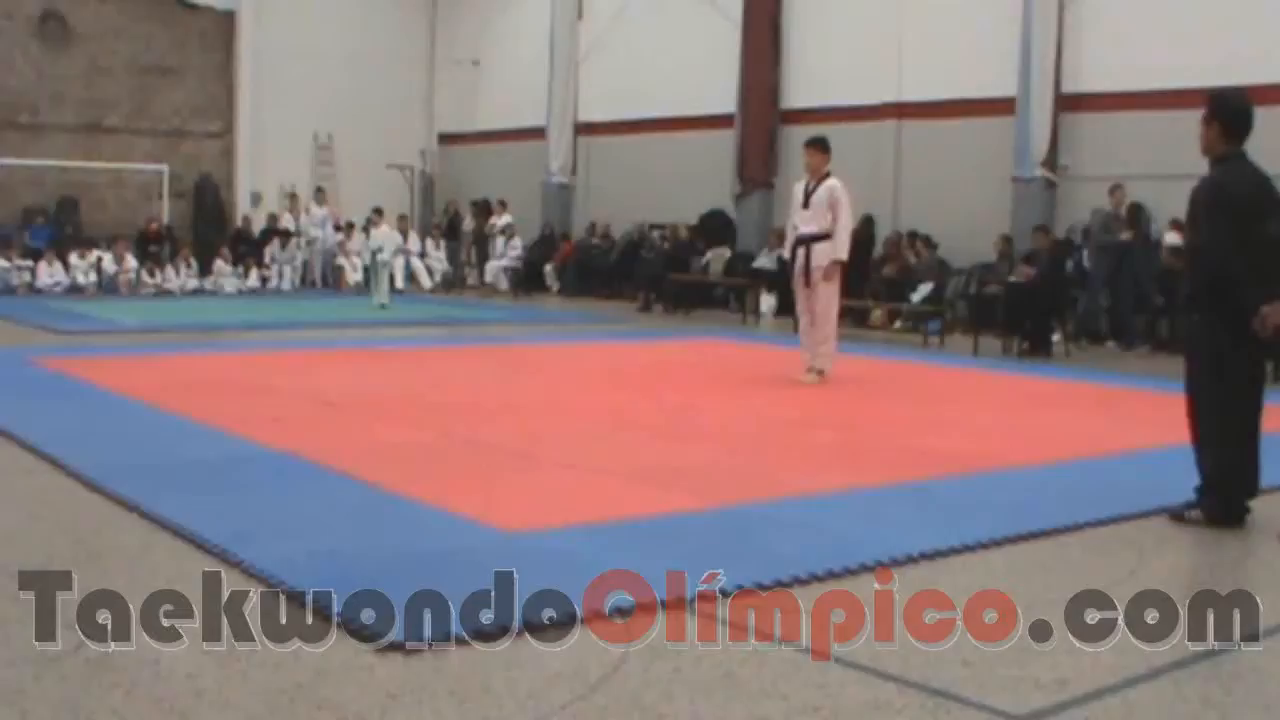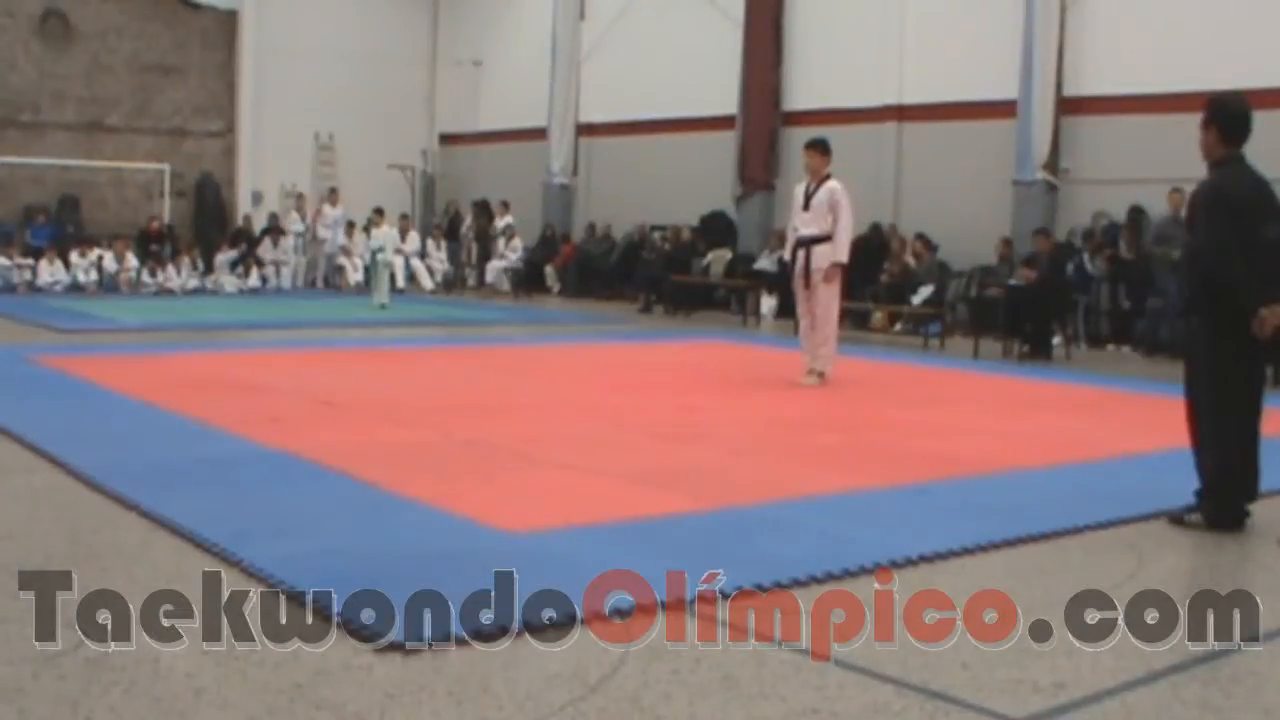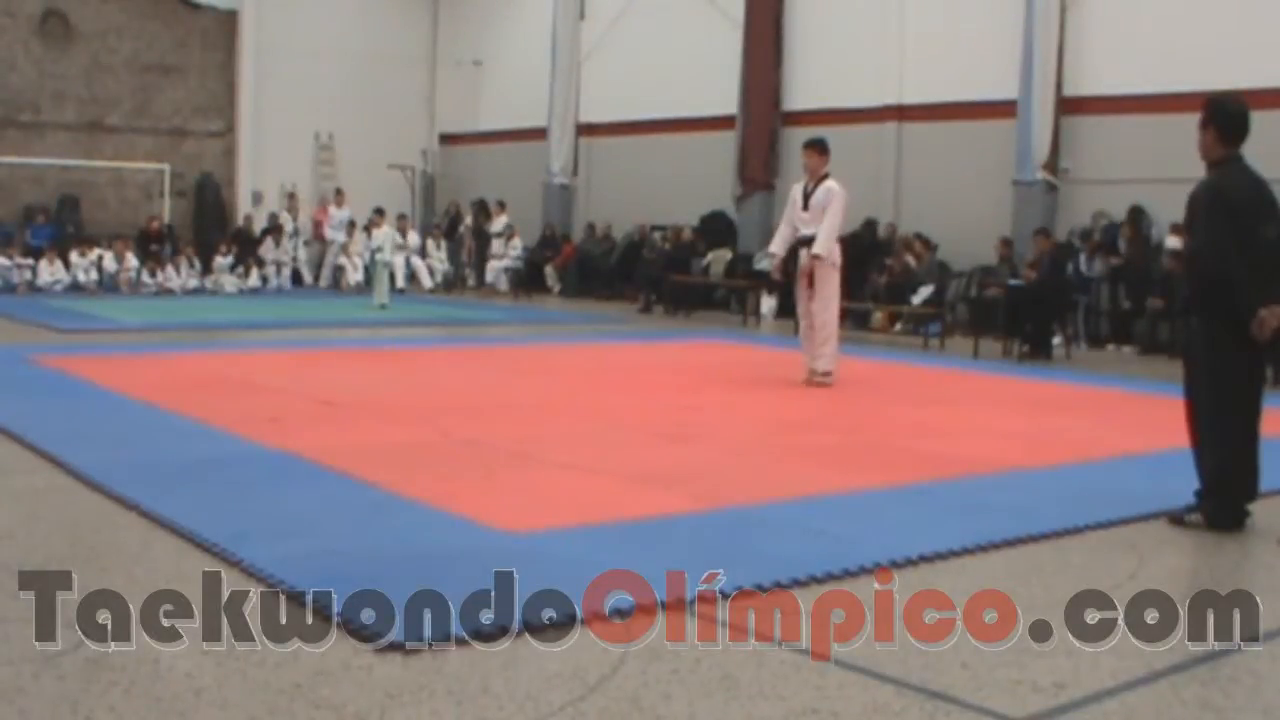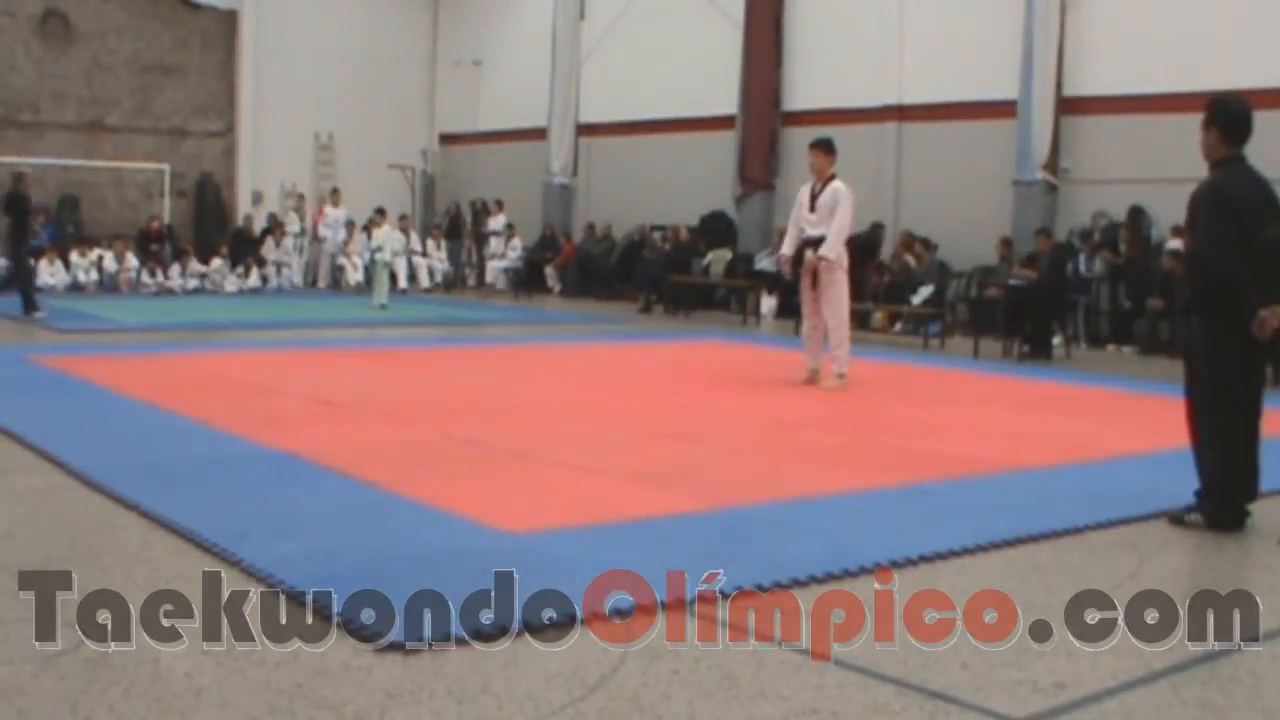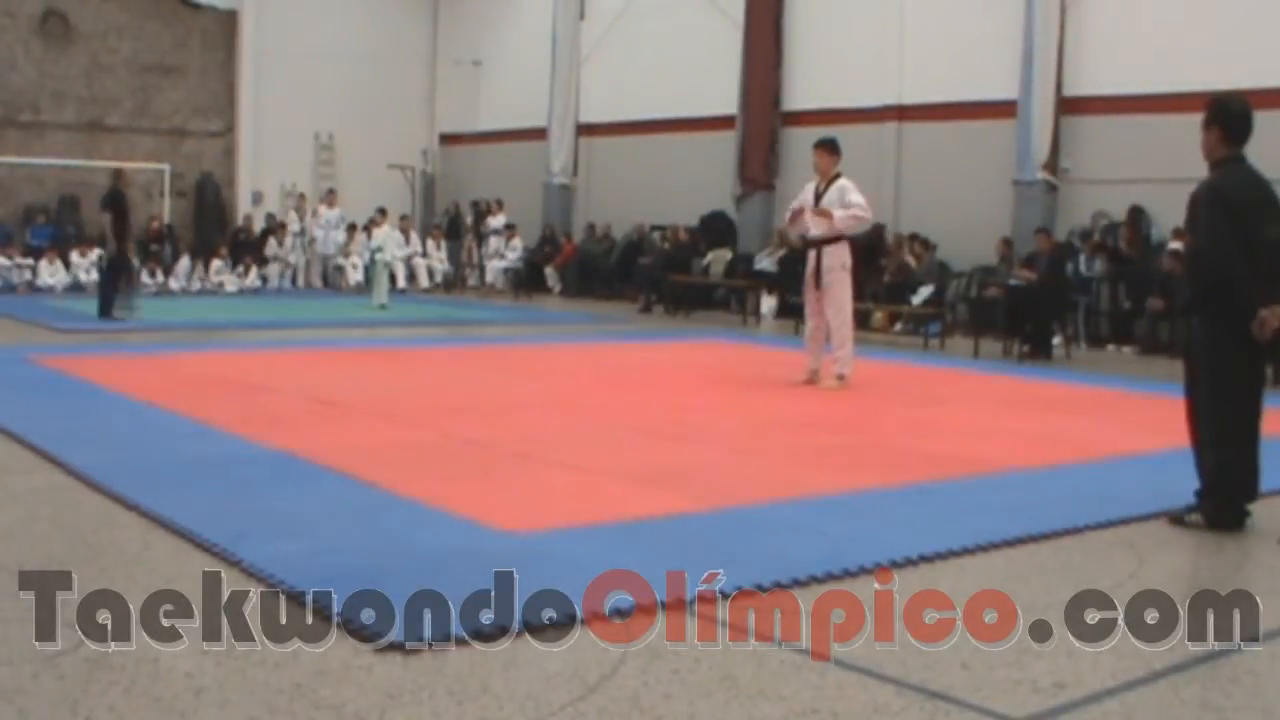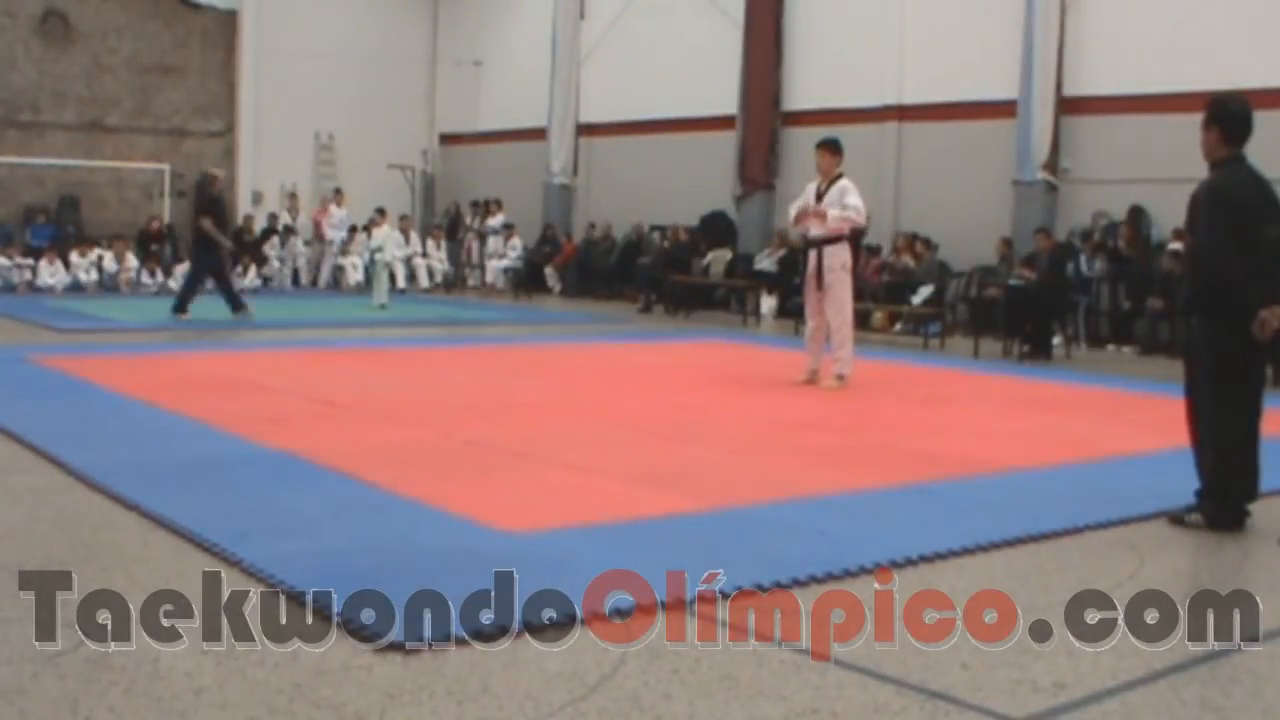
dt=0.7s
person 1, frame 1
left shoulder: (1213, 188)
left elbow: (1211, 258)
left hip: (1218, 313)
left knee: (1214, 407)
right knee: (1241, 403)
left ankle: (1221, 501)
right ankle: (1235, 495)
person 1, frame 2
left shoulder: (1212, 191)
left elbow: (1210, 261)
left hip: (1217, 316)
left knee: (1213, 410)
right knee: (1240, 407)
left ankle: (1220, 505)
right ankle: (1235, 499)
person 1, frame 3
left shoulder: (1211, 191)
left elbow: (1210, 261)
left hip: (1218, 317)
left knee: (1214, 411)
right knee: (1241, 408)
left ankle: (1220, 505)
right ankle: (1234, 499)
person 1, frame 4
left shoulder: (1213, 192)
left elbow: (1210, 262)
left hip: (1219, 317)
left knee: (1214, 410)
right knee: (1241, 407)
left ankle: (1220, 505)
right ankle: (1235, 499)
person 1, frame 5
left shoulder: (1212, 192)
left elbow: (1210, 262)
left hip: (1218, 316)
left knee: (1214, 410)
right knee: (1241, 407)
left ankle: (1220, 506)
right ankle: (1234, 499)
person 1, frame 6
left shoulder: (1213, 192)
left elbow: (1209, 262)
left hip: (1218, 316)
left knee: (1214, 410)
right knee: (1241, 407)
left ankle: (1220, 505)
right ankle: (1235, 499)
person 2, frame 1
left shoulder: (835, 188)
right shoulder: (799, 188)
left elbow: (843, 226)
left wrist: (836, 260)
right wrist: (790, 256)
left hip: (824, 254)
right hip: (801, 254)
left knee: (824, 311)
right knee: (804, 311)
left ankle: (821, 365)
right ankle: (812, 362)
person 2, frame 2
left shoulder: (835, 190)
right shoulder: (800, 190)
left elbow: (844, 227)
left wrist: (837, 262)
right wrist: (791, 259)
left hip: (824, 256)
right hip: (802, 256)
left knee: (824, 314)
right knee: (804, 313)
left ankle: (821, 367)
right ankle: (812, 364)
person 2, frame 3
left shoulder: (833, 190)
right shoulder: (797, 190)
left elbow: (830, 227)
right elbow: (788, 224)
left wrist: (813, 257)
right wrist: (778, 255)
left hip: (825, 256)
right hip: (802, 255)
left knee: (824, 313)
right knee: (805, 315)
left ankle: (826, 368)
right ankle: (812, 367)
person 2, frame 4
left shoulder: (840, 191)
right shoulder: (805, 191)
left elbow: (840, 229)
right elbow: (795, 225)
left wrist: (821, 257)
right wrist: (788, 253)
left hip: (831, 257)
right hip: (807, 255)
left knee: (835, 315)
right knee: (810, 315)
left ankle: (840, 372)
right ankle: (813, 368)
person 2, frame 5
left shoulder: (844, 187)
right shoulder: (809, 189)
left elbow: (863, 214)
right elbow: (797, 224)
left wrist: (833, 215)
right wrist: (794, 217)
left hip: (835, 254)
right hip: (813, 255)
left knee: (838, 314)
right knee: (813, 315)
left ankle: (841, 372)
right ankle: (813, 368)
person 2, frame 6
left shoulder: (846, 187)
right shoulder: (811, 188)
left elbow: (858, 216)
right elbow: (795, 215)
left wrist: (827, 214)
right wrist: (799, 215)
left hip: (835, 254)
right hip: (814, 254)
left knee: (838, 315)
right knee: (813, 315)
left ankle: (841, 372)
right ankle: (813, 368)
